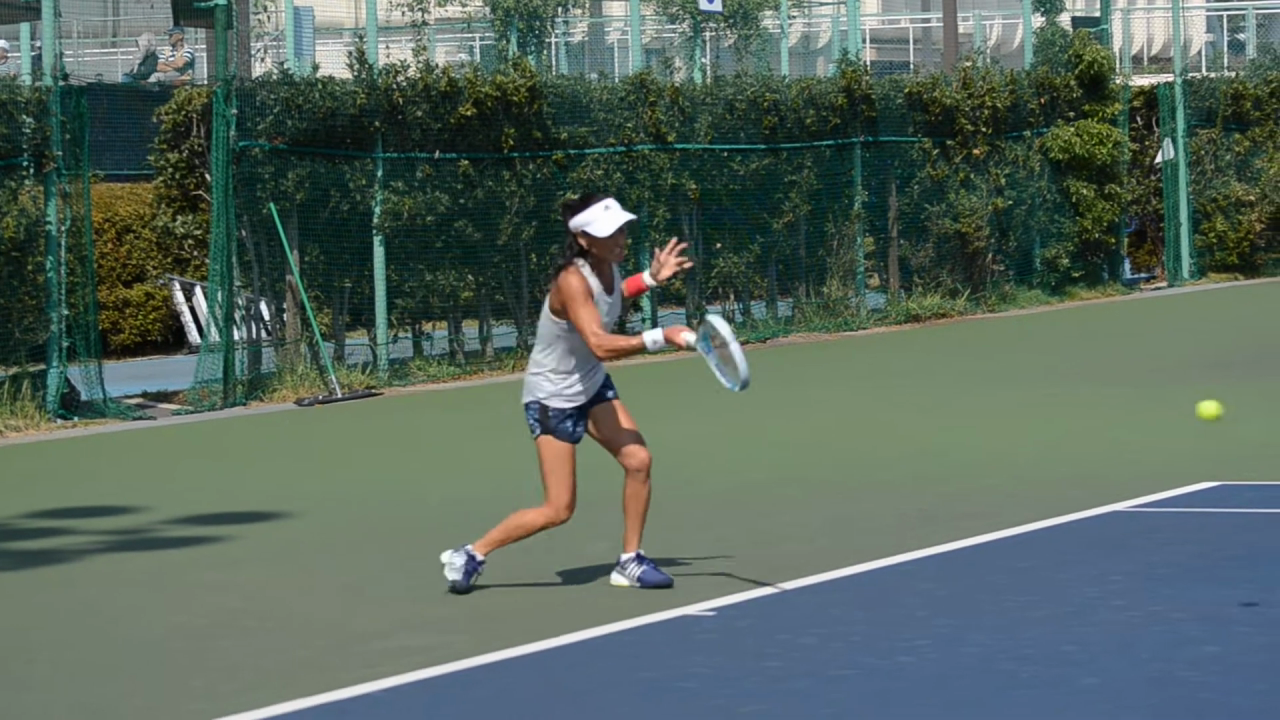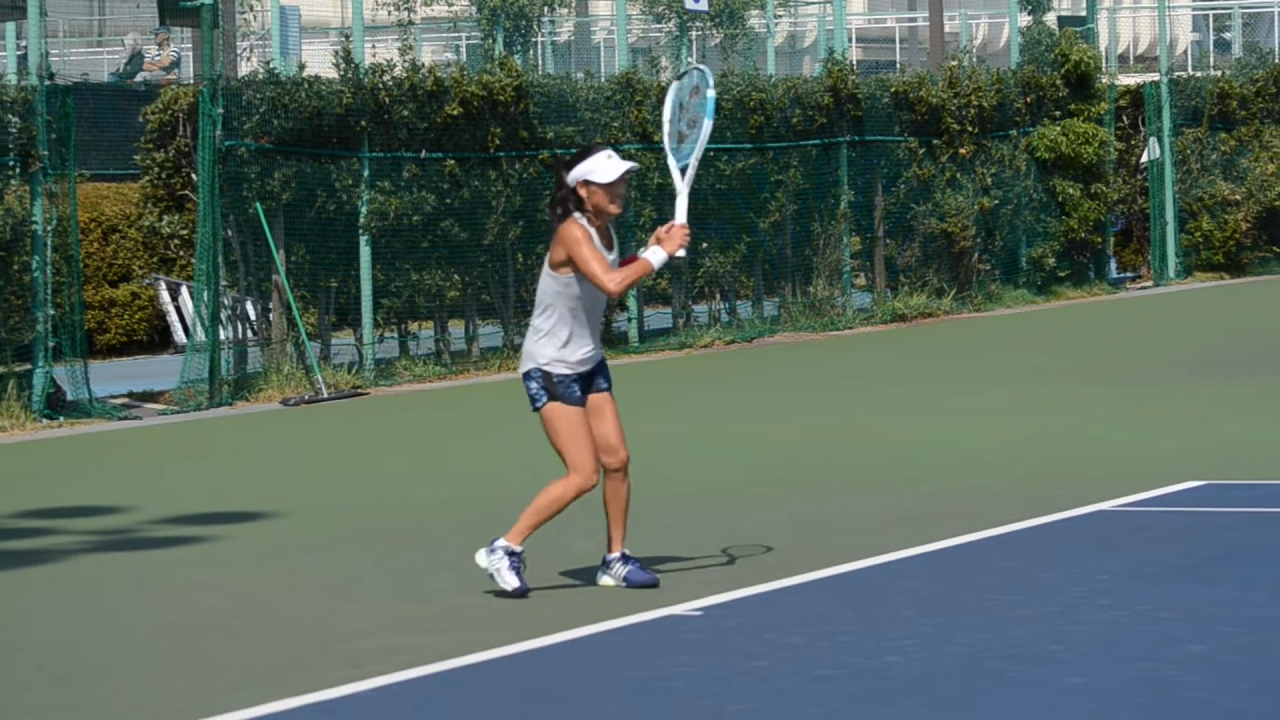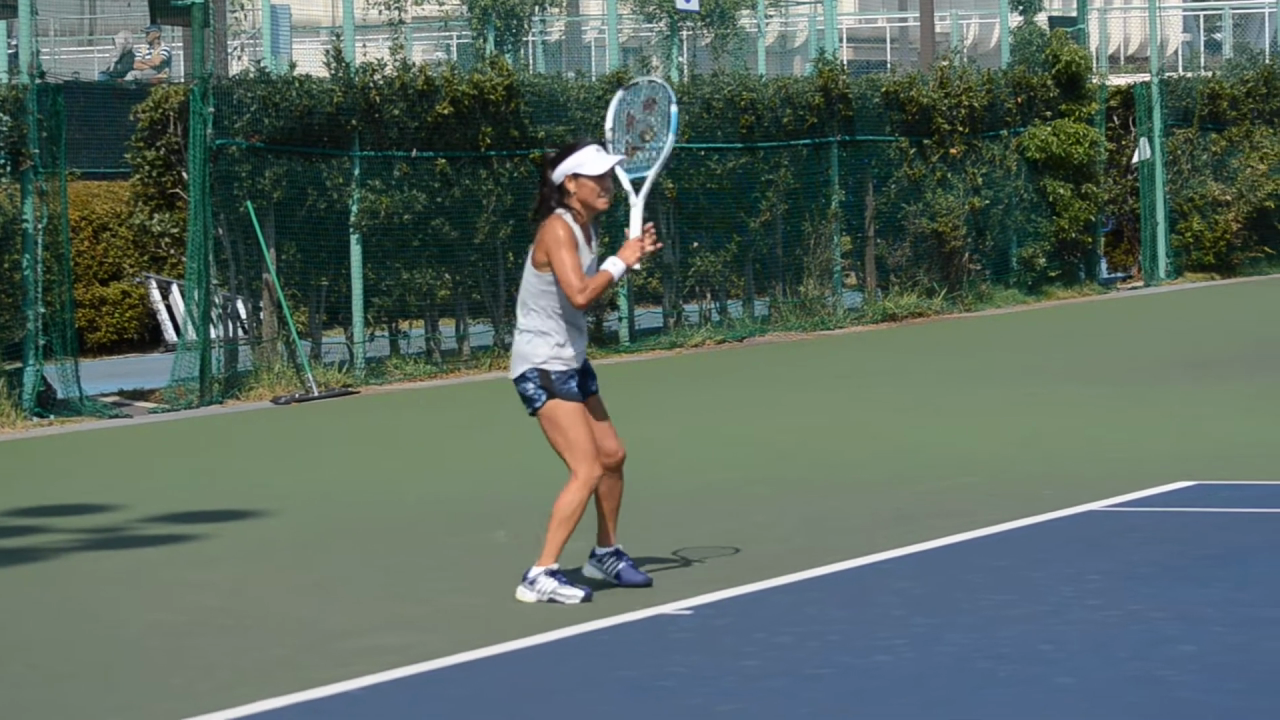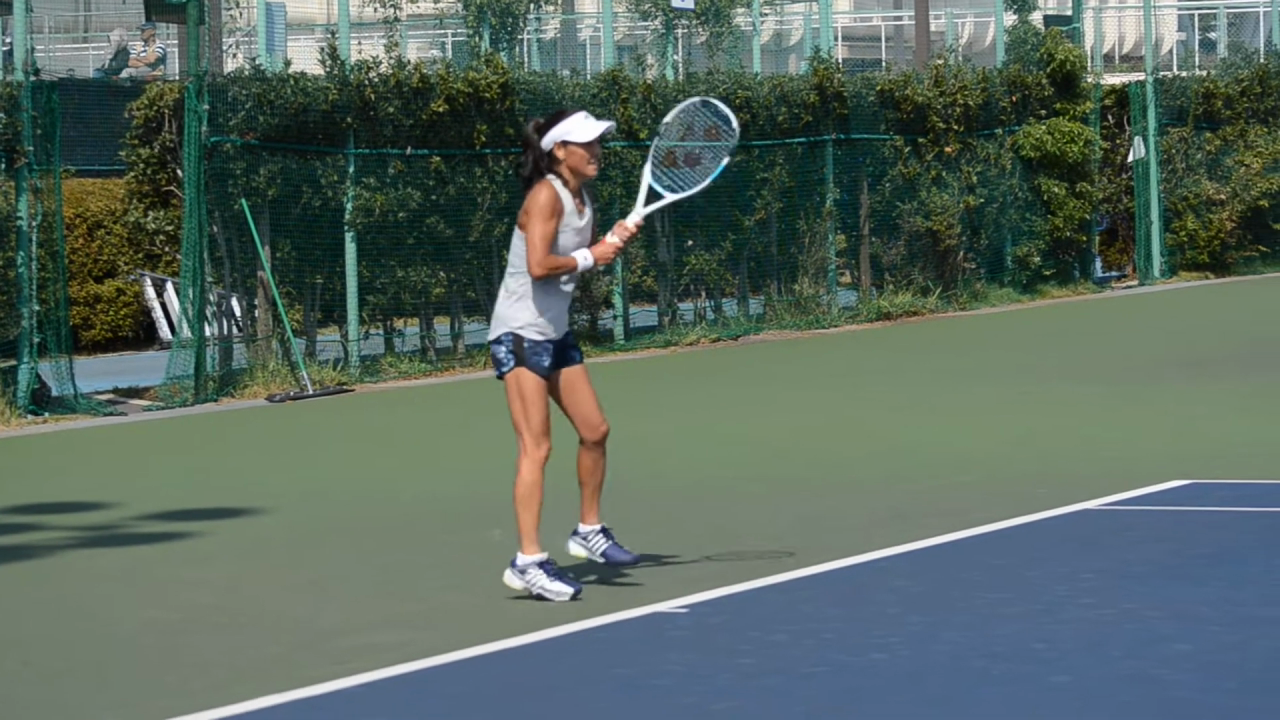
dt=0.2s
person 1, frame 1
left shoulder: (607, 262)
right shoulder: (572, 281)
right elbow: (601, 346)
left wrist: (652, 277)
right wrist: (660, 337)
left hip: (592, 384)
right hip: (552, 397)
left knee: (639, 462)
right knee: (558, 510)
left ankle: (631, 560)
right ankle: (470, 554)
person 1, frame 2
left shoulder: (605, 227)
right shoulder: (573, 231)
left elbow: (611, 283)
right elbow: (612, 284)
left wrist: (651, 250)
right wrist: (661, 254)
left hip: (587, 362)
right hip: (550, 367)
left knee: (616, 462)
right knee: (582, 476)
left ankle: (616, 560)
right ankle: (504, 549)
person 1, frame 3
left shoulder: (585, 228)
right shoulder: (557, 229)
left elbow: (591, 293)
right elbow: (578, 295)
left wrist: (631, 255)
right wrist: (619, 262)
left hip: (568, 363)
right hip: (542, 366)
left knee: (613, 459)
right knee: (587, 471)
left ankle: (605, 556)
right ankle: (540, 575)
person 1, frame 4
left shoulder: (583, 196)
right shoulder: (546, 195)
right elbow: (539, 266)
left wrist: (616, 241)
right wrist: (592, 255)
left hip: (554, 333)
right hip: (522, 332)
left knee: (595, 432)
right knee: (536, 447)
left ankle: (590, 531)
right ankle: (529, 560)
